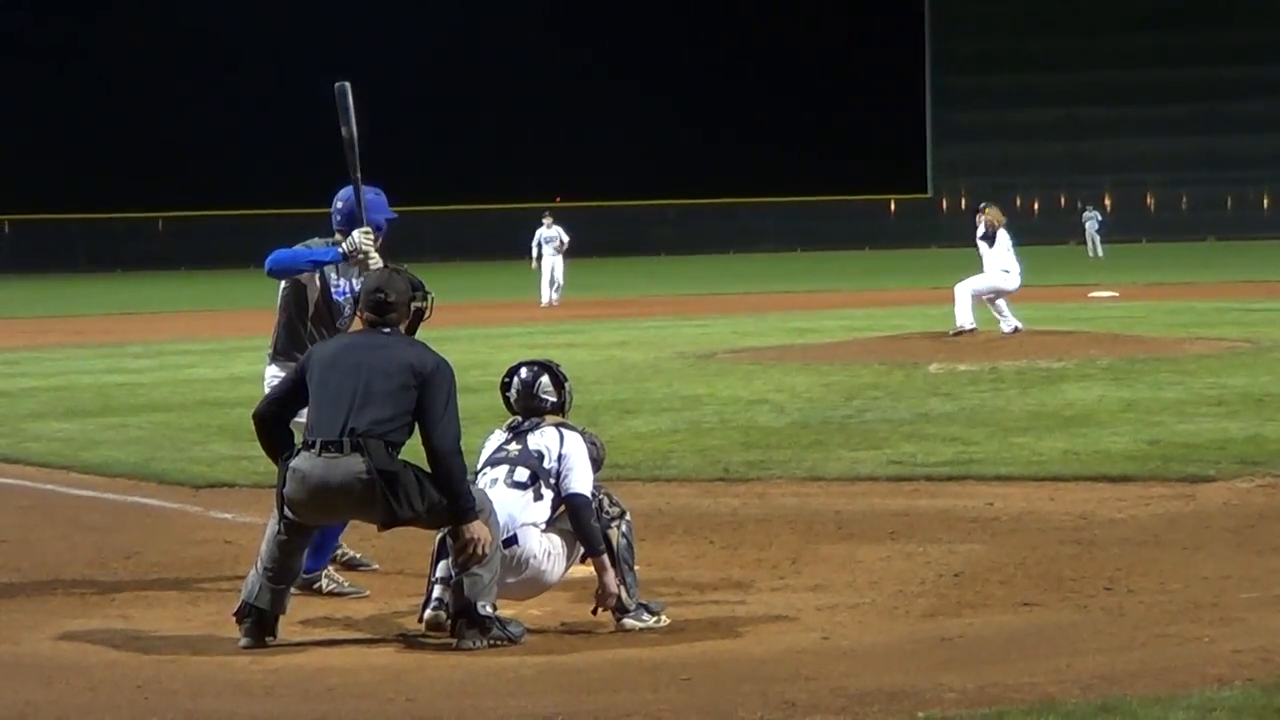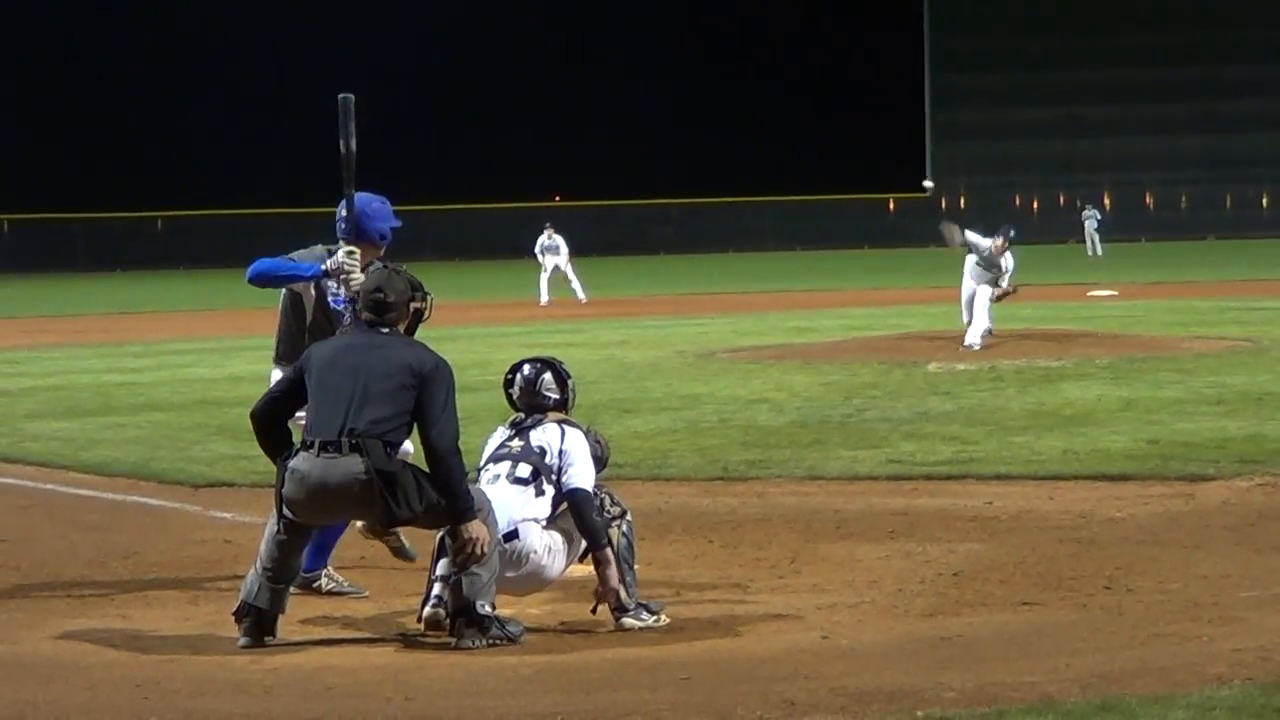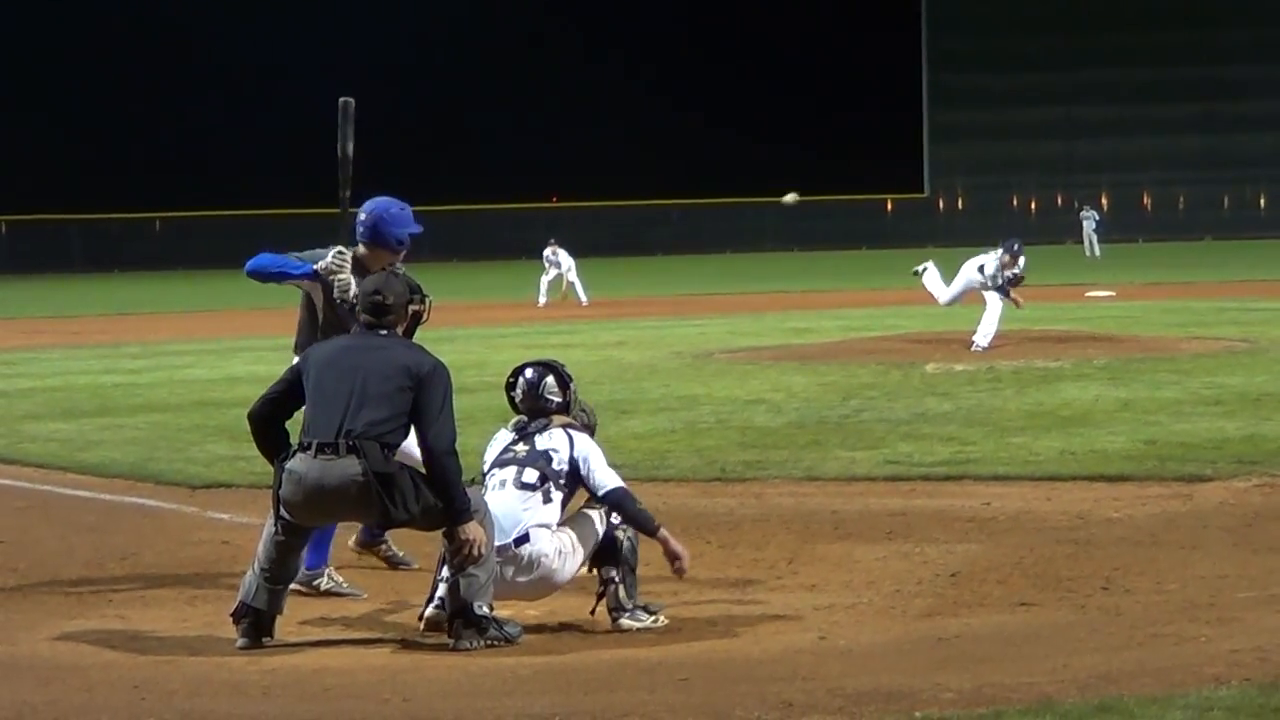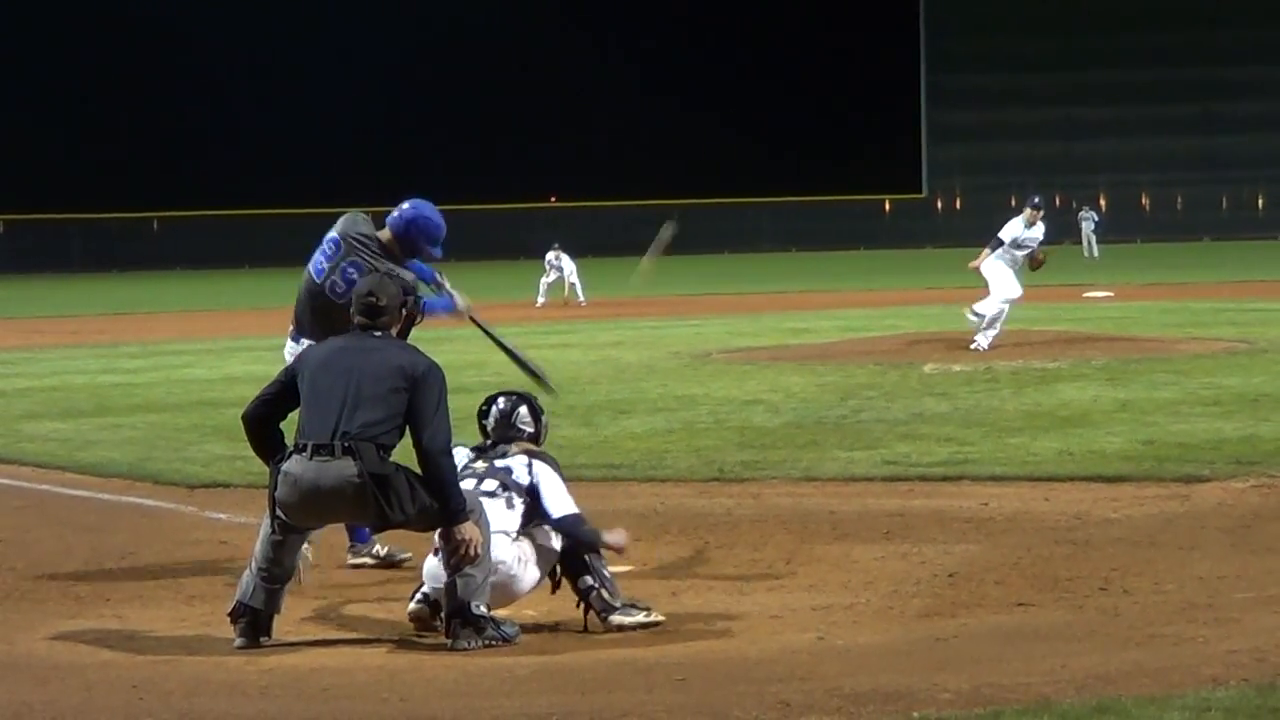
dt=0.3s
person 1, frame 1
left shoulder: (359, 261)
right shoulder: (314, 254)
right elbow: (274, 264)
right wrist: (342, 254)
left ankle: (329, 544)
right ankle: (311, 572)
person 1, frame 2
left shoulder: (371, 273)
right shoulder: (312, 261)
right elbow: (256, 272)
left wrist: (360, 292)
right wrist: (323, 272)
left knee: (398, 452)
right ankle: (311, 572)
person 1, frame 3
left shoulder: (393, 275)
right shoulder: (325, 261)
right elbow: (255, 266)
left wrist: (354, 294)
right wrist: (316, 272)
left knee: (408, 457)
left ankle: (371, 537)
right ankle: (312, 572)
person 1, frame 4
left shoulder: (351, 224)
right shoulder: (393, 280)
left elbow: (398, 250)
right elbow: (422, 306)
left wrist: (437, 283)
right wrist: (450, 302)
left ankle: (362, 544)
person 2, frame 1
left shoulder: (322, 351)
right shoulder: (427, 362)
left elbow: (266, 415)
right elbow: (443, 447)
left wrist: (293, 470)
right wrist: (467, 517)
left hip: (309, 478)
right hip: (371, 478)
left knee: (290, 516)
right knee: (478, 508)
left ankle: (256, 620)
right ankle: (476, 620)
person 2, frame 2
left shoulder: (321, 350)
right shoulder: (426, 361)
left elbow: (264, 414)
right elbow: (442, 446)
left wrist: (292, 469)
right wrist: (466, 517)
left hip: (308, 477)
right hip: (370, 478)
left knee: (288, 515)
right knee: (476, 507)
left ankle: (255, 619)
right ankle: (475, 619)
person 2, frame 3
left shoulder: (319, 352)
right shoulder: (423, 364)
left elbow: (261, 415)
right elbow: (438, 448)
right wrist: (463, 518)
left hip: (304, 479)
right hip: (367, 479)
left knee: (285, 515)
right knee: (472, 509)
left ankle: (252, 621)
right ankle: (473, 620)
person 2, frame 4
left shoulder: (315, 354)
right shoulder: (418, 365)
left elbow: (255, 416)
right elbow: (433, 449)
right wrist: (459, 518)
left hip: (300, 482)
right hip: (362, 481)
left knee: (283, 514)
right knee: (467, 509)
left ankle: (250, 620)
right ankle: (470, 620)
person 3, frame 1
left shoulder: (497, 438)
right shoulder: (567, 437)
right elbow: (580, 510)
right wrist: (606, 571)
right hip: (530, 566)
right knee: (606, 506)
left ankle: (439, 604)
right ankle: (629, 609)
person 3, frame 2
left shoulder: (500, 435)
right shoulder: (569, 434)
right elbow: (581, 502)
right wrist: (610, 561)
right hip: (530, 564)
right knee: (607, 506)
left ankle: (438, 603)
right ankle: (627, 608)
person 3, frame 3
left shoulder: (502, 437)
right shoulder: (575, 439)
right elbow: (618, 497)
right wrist: (667, 541)
right hip: (539, 567)
right knee: (611, 512)
left ankle: (440, 605)
right ankle: (626, 609)
person 3, frame 4
left shoulder: (464, 456)
right shoulder: (538, 465)
right elbow: (569, 526)
right wrist: (608, 540)
left hip: (439, 576)
right hip: (501, 575)
right knee: (571, 534)
left ankle: (426, 601)
right ankle: (612, 608)
